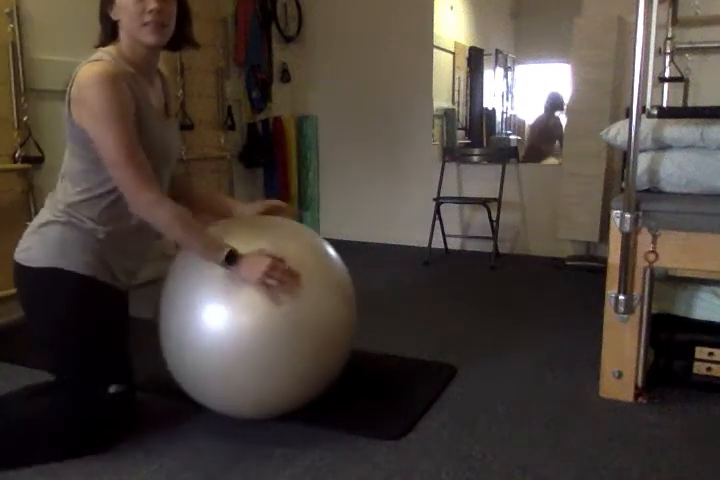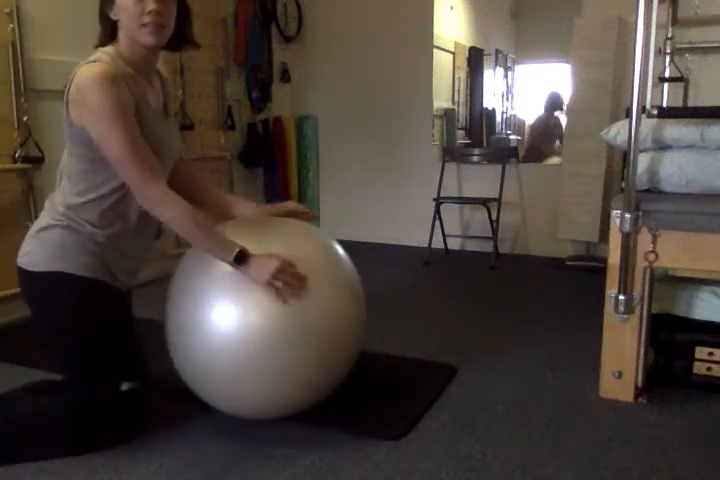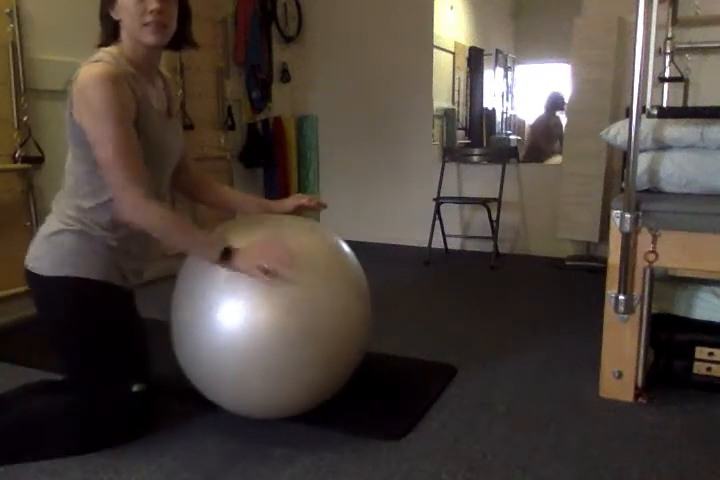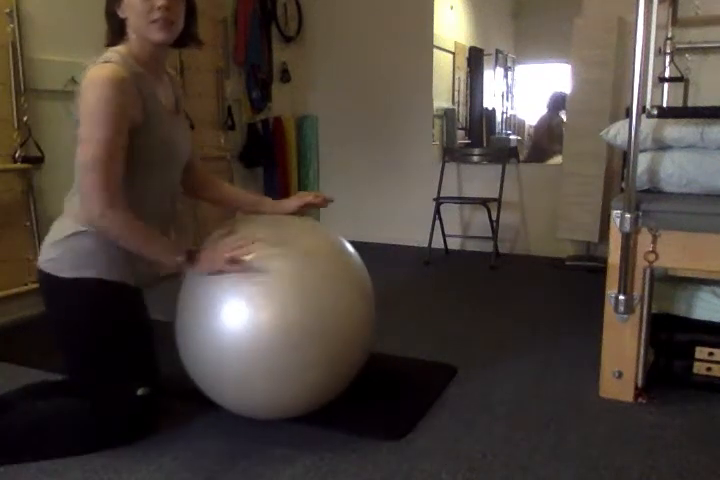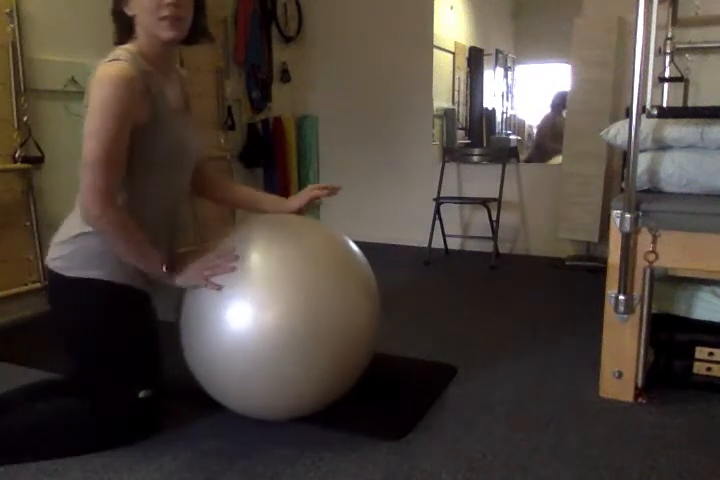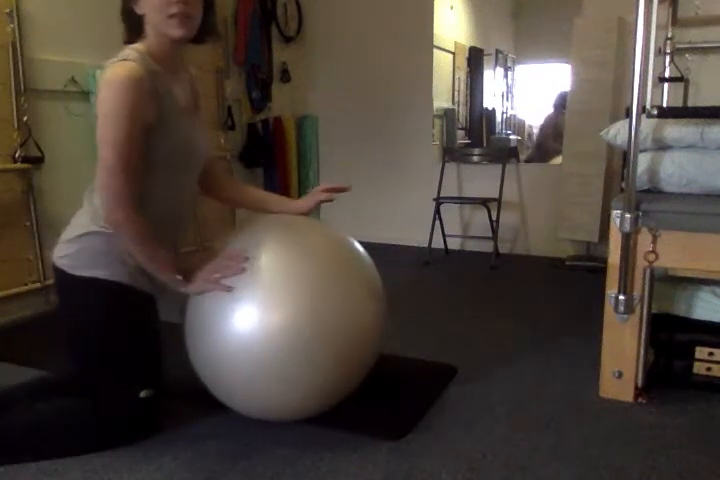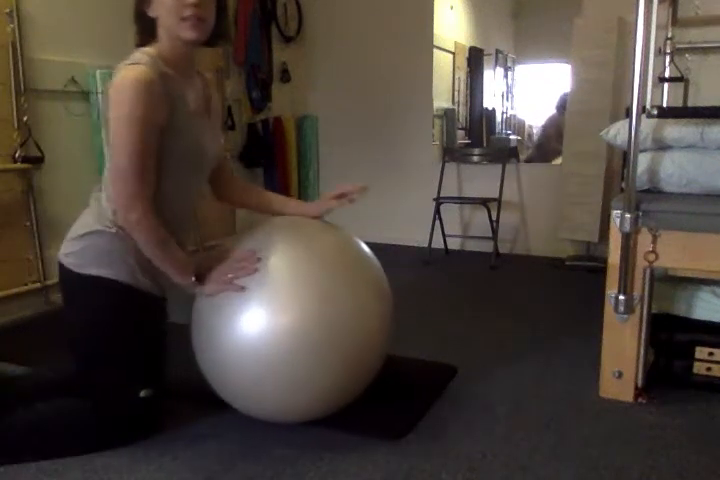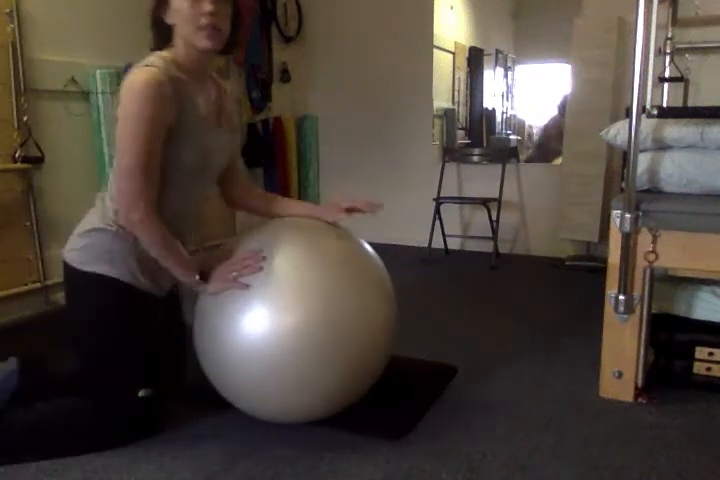
dt=0.1s
person 1, frame 1
left shoulder: (156, 82)
right shoulder: (100, 78)
left elbow: (166, 183)
right elbow: (143, 198)
left wrist: (243, 211)
right wrist: (234, 260)
left hip: (102, 266)
right hip: (64, 262)
left knee: (96, 392)
right knee: (105, 412)
person 1, frame 2
left shoulder: (155, 83)
right shoulder: (99, 79)
left elbow: (178, 180)
right elbow: (153, 195)
left wrist: (257, 212)
right wrist: (243, 261)
left hip: (101, 265)
right hip: (67, 264)
left knee: (102, 389)
right knee: (120, 410)
person 1, frame 3
left shoulder: (157, 83)
right shoulder: (101, 78)
left elbow: (184, 178)
right elbow: (134, 203)
left wrist: (270, 207)
right wrist: (230, 255)
left hip: (99, 266)
right hip: (73, 266)
left knee: (101, 387)
right knee: (126, 410)
person 1, frame 4
left shoulder: (165, 82)
right shoulder: (110, 80)
left elbow: (190, 177)
right elbow: (101, 207)
left wrist: (275, 207)
right wrist: (188, 259)
left hip: (110, 266)
right hip: (87, 267)
left knee: (106, 388)
right knee: (130, 412)
person 1, frame 5
left shoulder: (173, 81)
right shoulder: (119, 77)
left elbow: (199, 178)
right elbow: (99, 204)
left wrist: (284, 204)
right wrist: (170, 269)
left hip: (120, 266)
right hip: (95, 269)
left knee: (105, 387)
right knee: (130, 414)
person 1, frame 6
left shoulder: (185, 81)
right shoulder: (128, 77)
left elbow: (209, 178)
right elbow: (116, 208)
left wrist: (293, 205)
right wrist: (182, 276)
left hip: (128, 265)
right hip: (102, 268)
left knee: (107, 386)
right knee: (129, 414)
person 1, frame 7
left shoulder: (202, 87)
right shoulder: (140, 79)
left elbow: (226, 184)
right elbow: (131, 210)
left wrist: (307, 207)
right wrist: (196, 276)
left hip: (144, 265)
right hip: (107, 267)
left knee: (140, 384)
right knee: (130, 415)
person 1, frame 8
left shoulder: (221, 96)
right shoulder: (151, 82)
left elbow: (236, 190)
right elbow: (135, 209)
left wrist: (316, 211)
right wrist: (200, 275)
left hip: (151, 265)
right hip: (110, 266)
left knee: (166, 378)
right knee: (130, 415)
